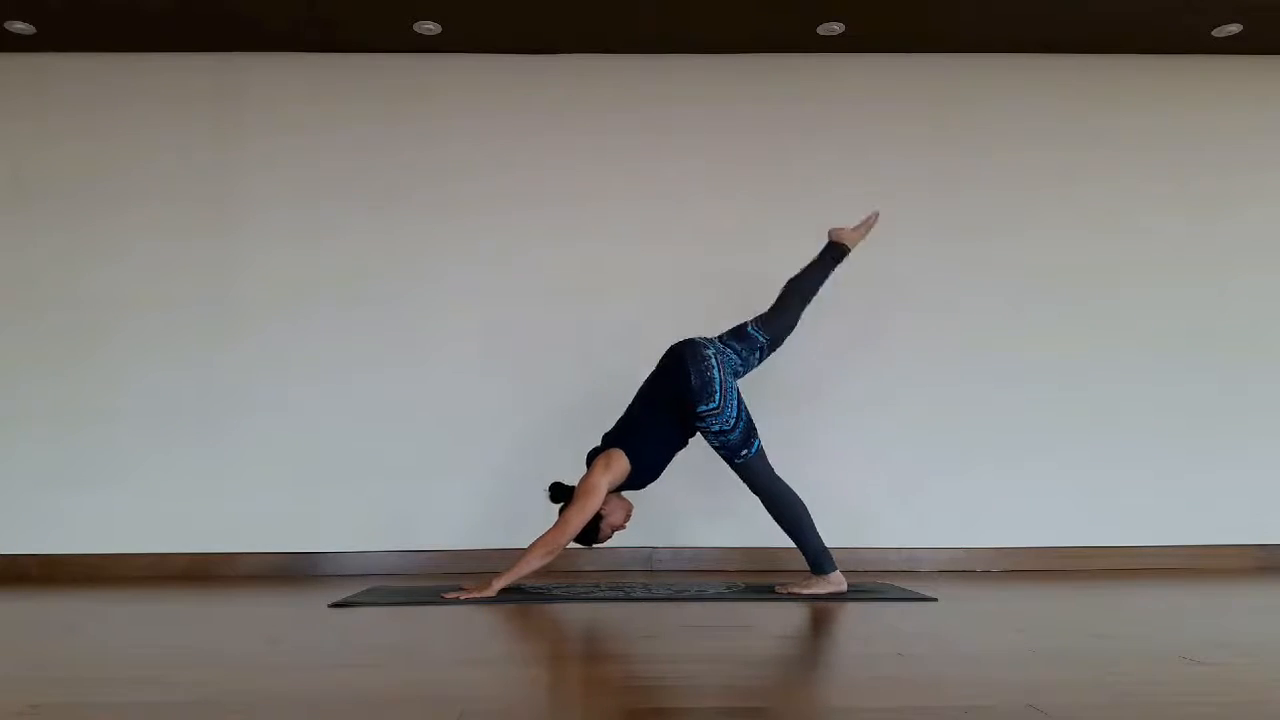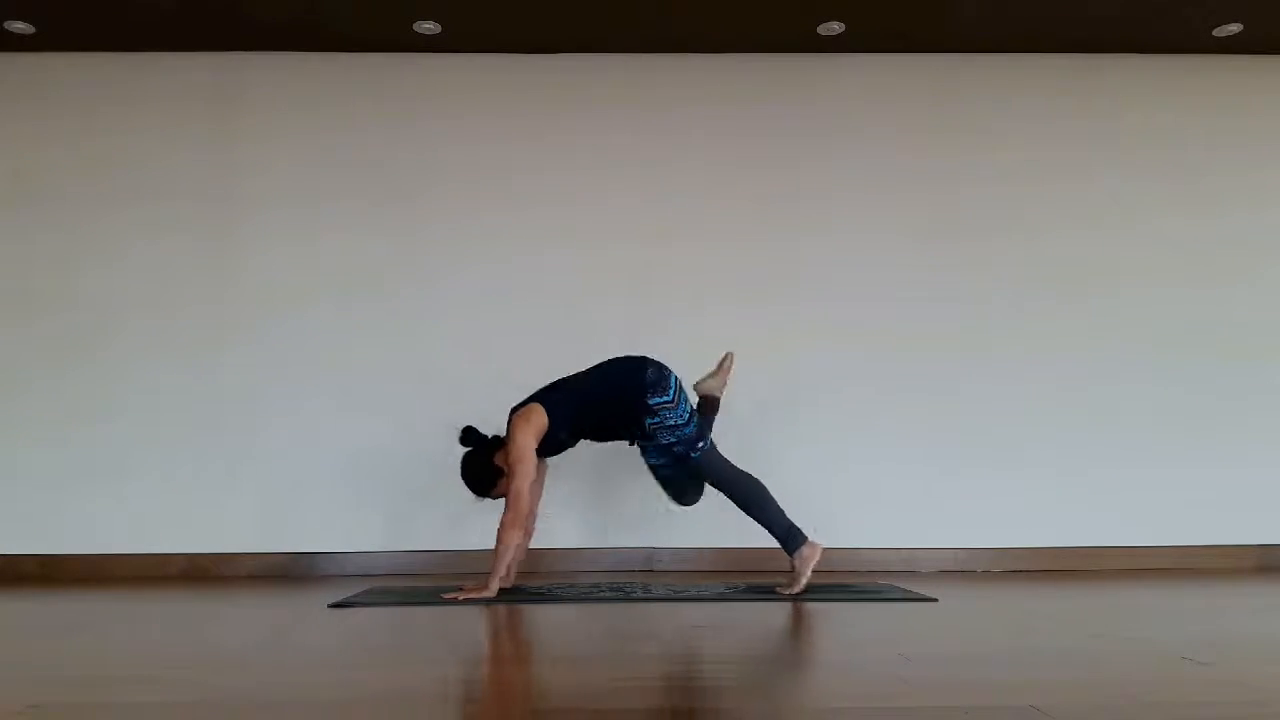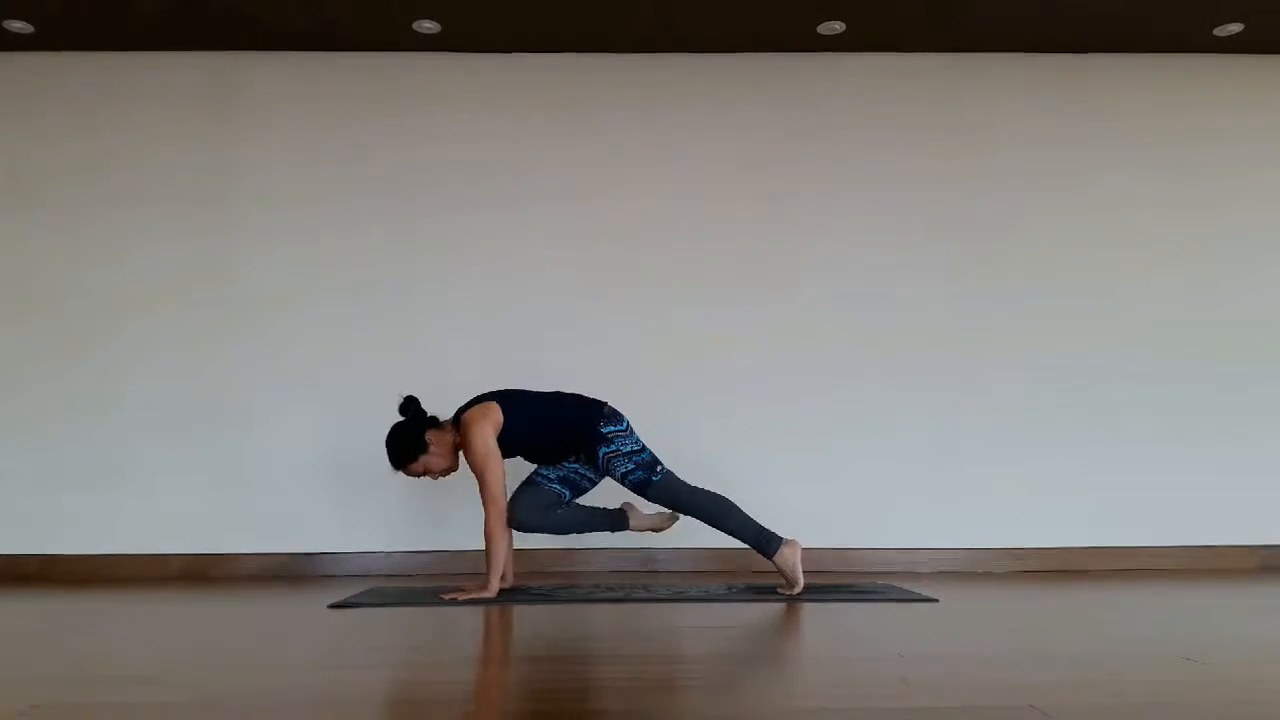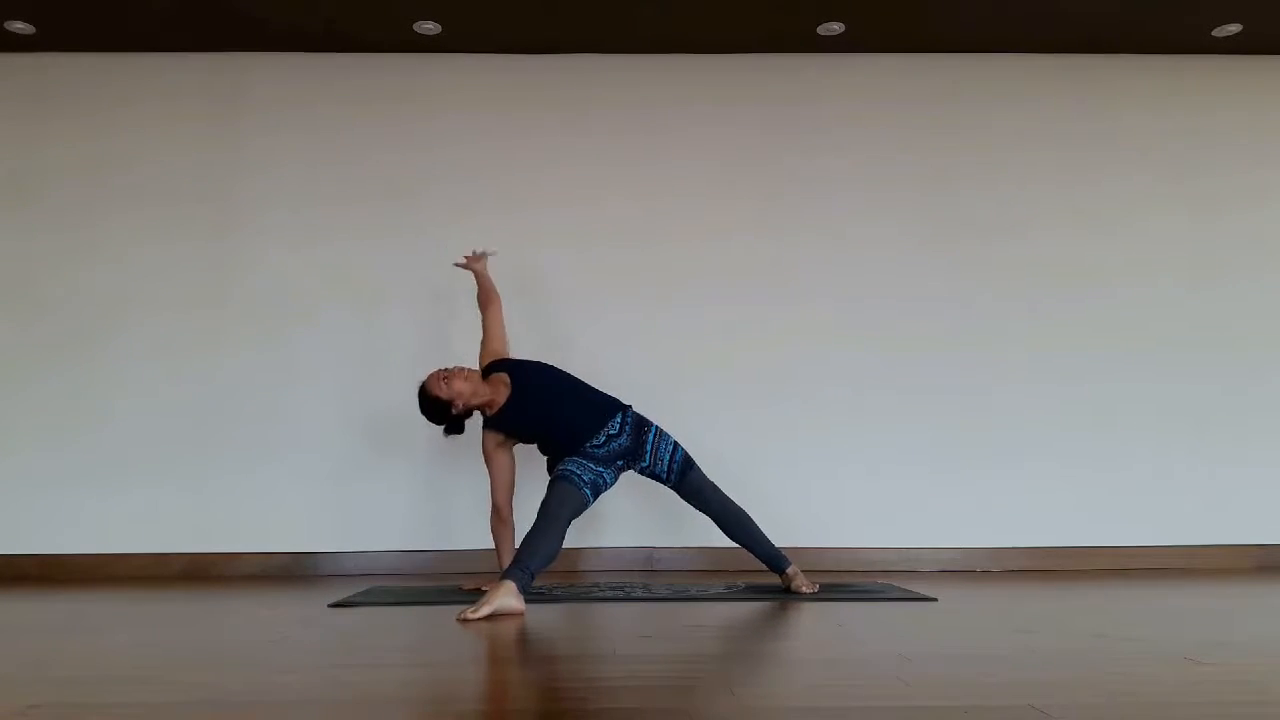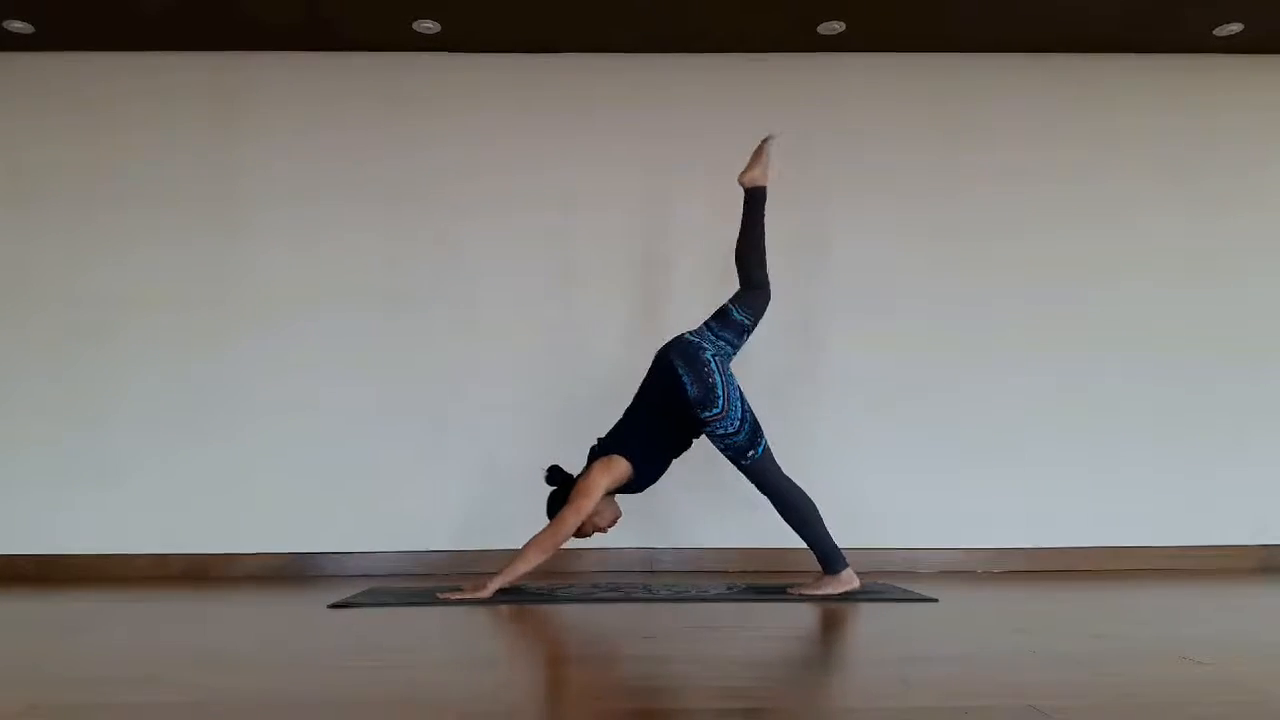
dt=1s
person 1, frame 1
left shoulder: (603, 474)
right shoulder: (608, 473)
left elbow: (555, 542)
right elbow: (556, 541)
right wrist: (500, 582)
left hip: (701, 383)
right hip: (696, 367)
left knee: (763, 481)
right knee: (775, 325)
left ankle: (827, 575)
right ankle: (839, 245)
person 1, frame 2
left shoulder: (522, 432)
right shoulder: (528, 437)
left elbow: (516, 515)
right elbow: (526, 512)
left wrist: (492, 583)
right wrist: (509, 573)
left hip: (649, 390)
right hip: (632, 406)
left knee: (718, 471)
right knee: (687, 491)
left ankle: (799, 547)
right ankle: (707, 397)
person 1, frame 3
left shoulder: (475, 427)
right shoulder: (468, 434)
left elbow: (494, 511)
right elbow: (502, 515)
left wrist: (492, 584)
right wrist: (505, 572)
left hip: (599, 429)
right hip: (572, 454)
left knee: (677, 494)
right knee: (523, 513)
left ankle: (779, 549)
right ankle: (629, 519)
person 1, frame 4
left shoulder: (494, 367)
right shoulder: (496, 437)
left elbow: (491, 306)
right elbow: (501, 509)
left wrist: (479, 271)
right wrist: (506, 569)
left hip: (624, 426)
right hip: (585, 459)
left knee: (706, 495)
right knee: (554, 512)
left ankle: (786, 568)
right ankle: (509, 589)
person 1, frame 5
left shoulder: (597, 479)
right shoulder: (599, 474)
left elbow: (553, 537)
right elbow: (553, 536)
left wrist: (492, 585)
right wrist: (496, 580)
left hip: (697, 378)
right hip: (686, 362)
left knee: (769, 479)
right knee: (755, 293)
left ankle: (838, 571)
right ankle: (753, 186)
